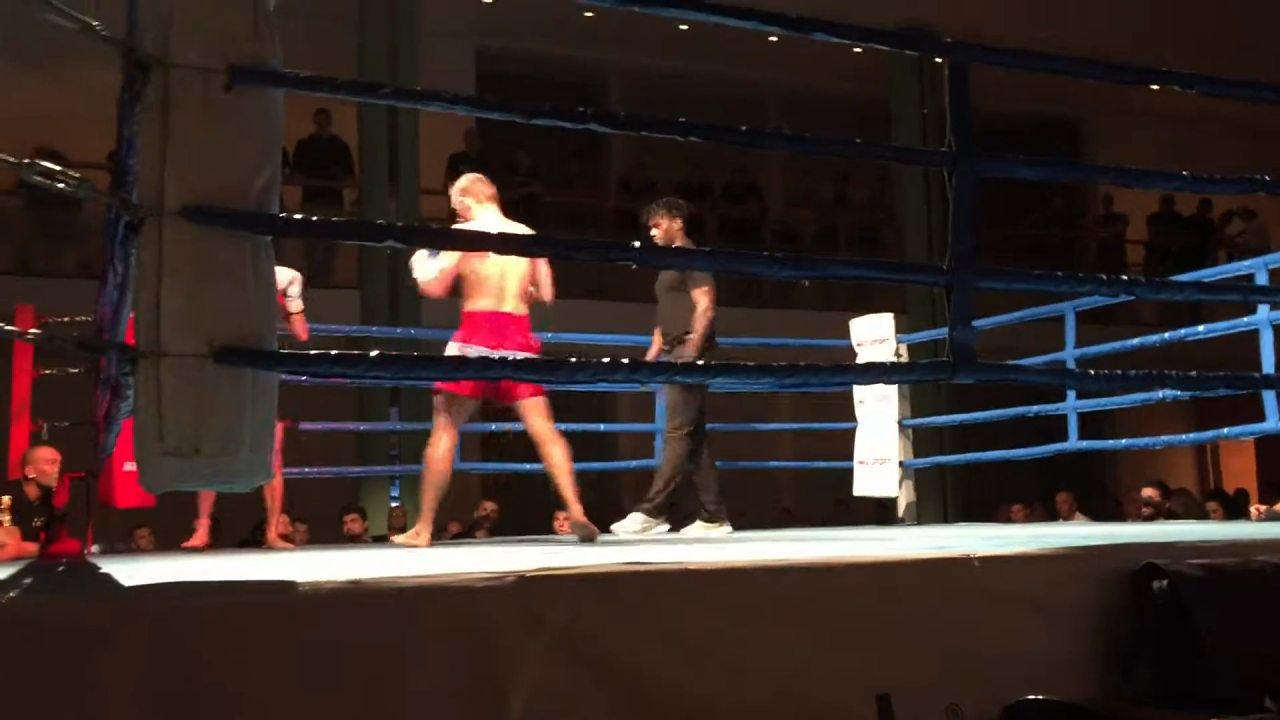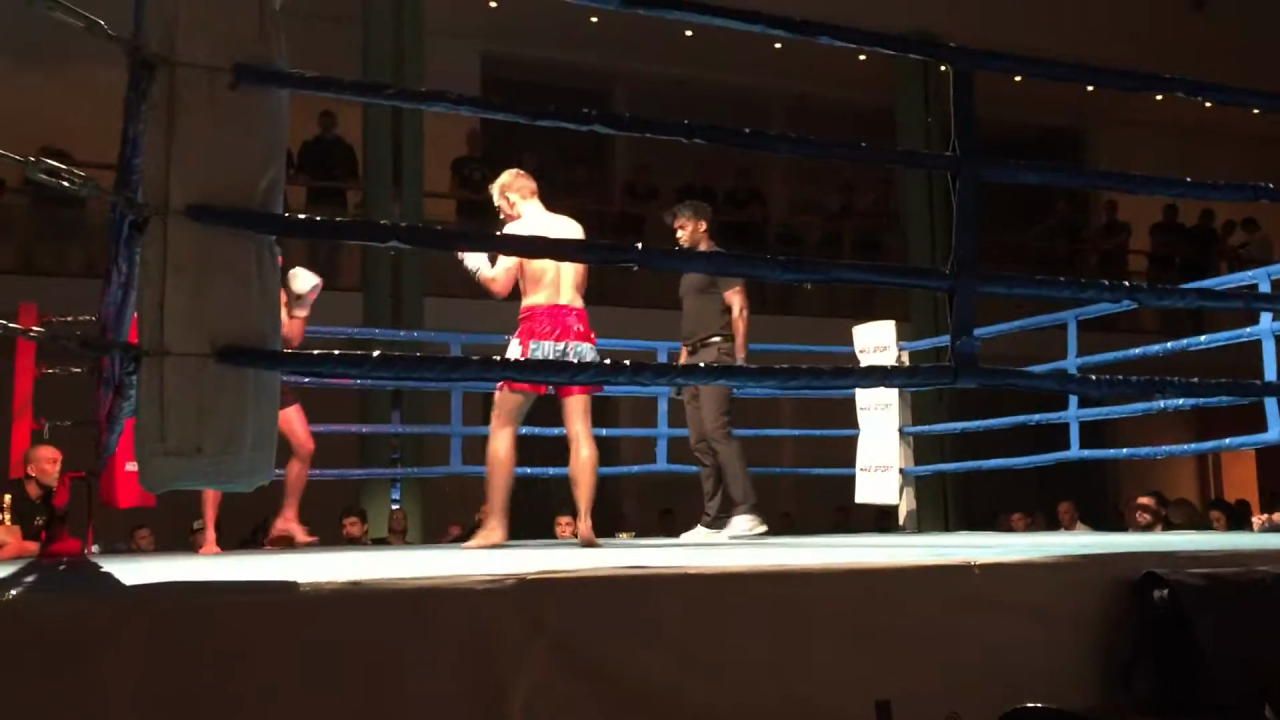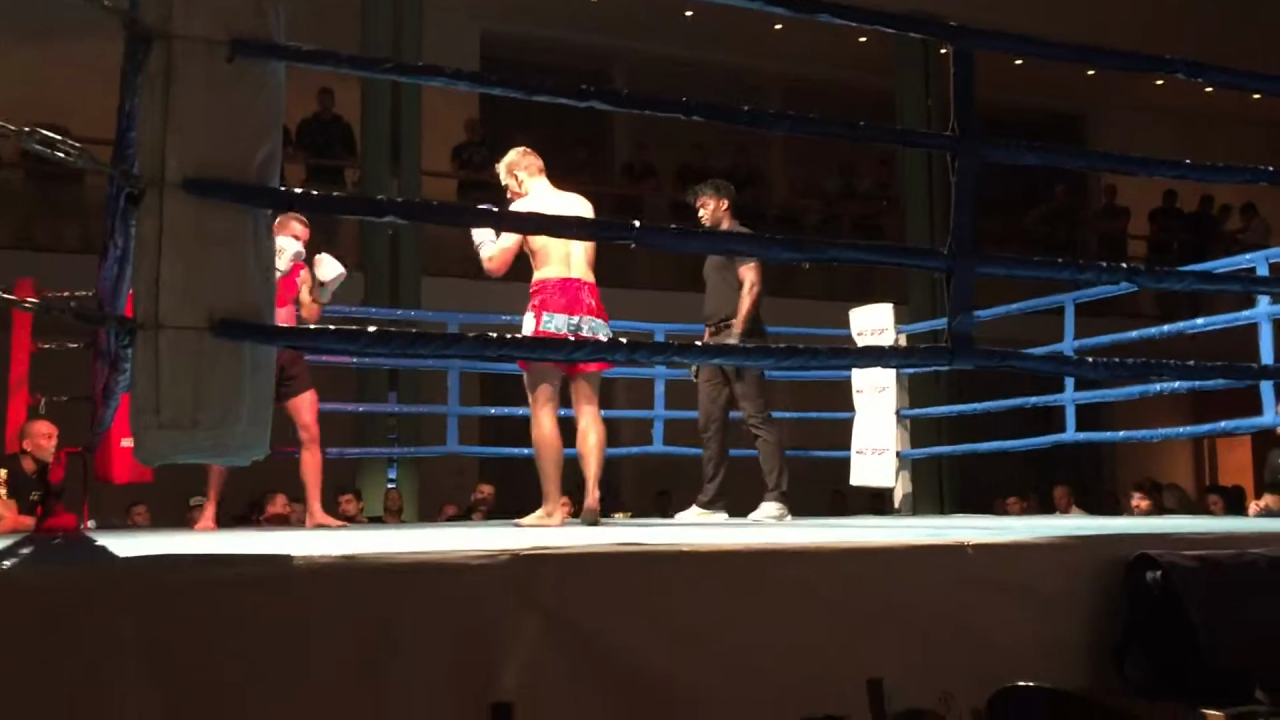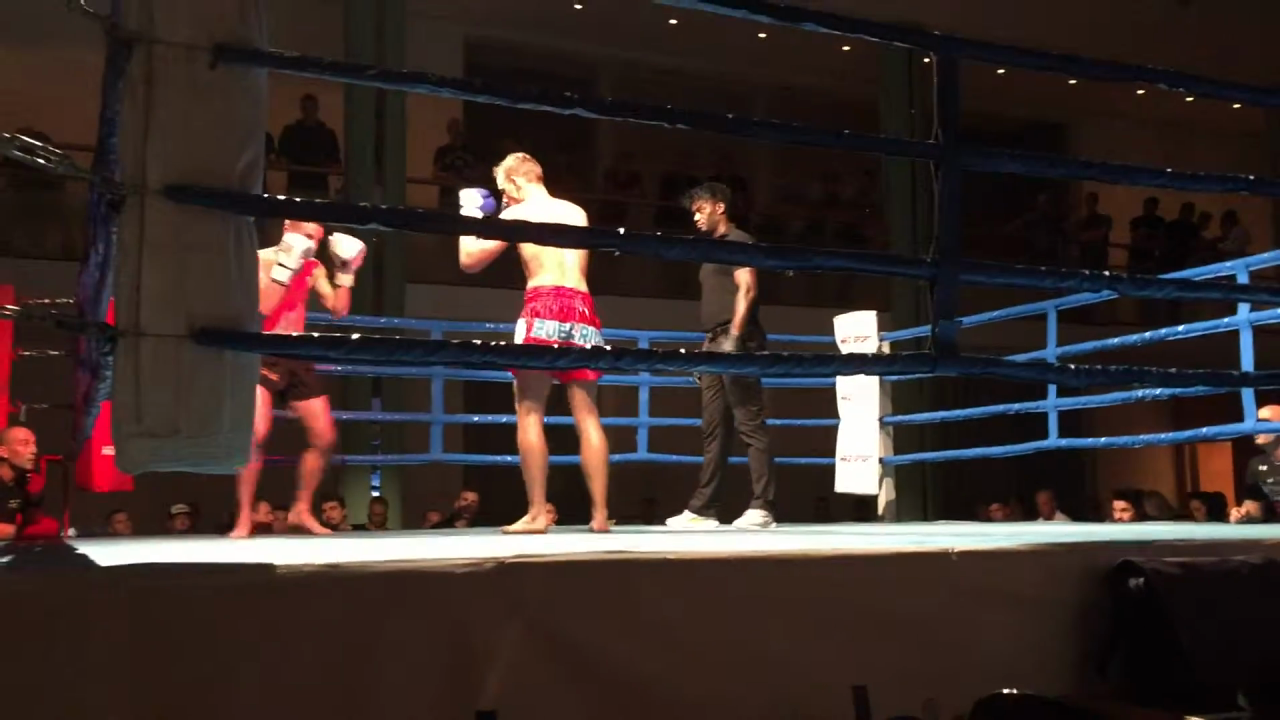
dt=0.3s
person 1, frame 1
left shoulder: (463, 233)
right shoulder: (527, 235)
left elbow: (433, 288)
right elbow: (547, 295)
left wrist: (423, 269)
left hip: (475, 335)
right hip: (517, 335)
left knee: (444, 433)
right knee: (544, 432)
left ankle: (423, 527)
right ankle: (575, 511)
person 1, frame 2
left shoulder: (518, 229)
right shoulder: (574, 227)
left elbow: (500, 286)
left wrist: (475, 261)
left hip: (537, 329)
right hip: (577, 329)
left knee: (502, 427)
right knee: (580, 432)
left ankle: (495, 524)
right ankle: (585, 523)
person 1, frame 3
left shoulder: (525, 207)
right shoulder: (582, 203)
left elbow: (495, 265)
left wrist: (482, 235)
left hip: (551, 303)
right hip: (588, 303)
left knee: (543, 408)
right knee: (587, 409)
left ankle: (552, 507)
right ankle: (592, 492)
person 1, frame 4
left shoulder: (518, 214)
right shoulder: (576, 213)
left elbow: (470, 261)
left wrist: (469, 219)
left hip: (544, 309)
right hip: (582, 313)
left knee: (528, 414)
right knee: (586, 416)
left ankle: (536, 512)
right ankle: (599, 513)
person 2, frame 1
right shoulder: (669, 265)
left elbow: (706, 308)
left wrist: (691, 354)
right wrist: (650, 357)
left hip: (691, 353)
right hip: (677, 355)
left knee: (678, 432)
right knee: (692, 437)
left ankle: (652, 511)
right ankle: (714, 516)
person 2, frame 2
right shoulder: (691, 269)
left elbow: (739, 309)
left wrist: (740, 358)
right wrist: (681, 364)
left hip: (717, 353)
right hip: (695, 361)
left knee: (717, 431)
right knee: (701, 442)
left ankle: (746, 511)
right ankle: (713, 520)
person 2, frame 3
left shoulder: (741, 237)
left elbow: (752, 286)
left wrist: (737, 335)
right wrist: (703, 347)
left hip: (738, 336)
right hip: (716, 340)
left knee: (757, 417)
right knee: (710, 423)
left ankle: (775, 500)
right ankle: (709, 502)
person 2, frame 4
left shoulder: (738, 241)
left elbow: (747, 290)
left wrist: (733, 338)
right wrist: (705, 350)
left hip: (736, 341)
right hip: (715, 344)
left knee: (749, 424)
right knee: (713, 429)
left ankle: (761, 507)
right ankle: (702, 508)
person 3, frame 1
left shoulder: (275, 300)
left elbow: (302, 336)
left wrist: (294, 298)
left knee: (273, 461)
left ankle: (273, 533)
right ankle: (203, 527)
person 3, frame 2
left shoulder: (276, 294)
left elbow: (293, 340)
left wrist: (302, 303)
left knee: (304, 447)
left ankle: (288, 519)
right ankle: (209, 538)
person 3, frame 3
left shoulder: (300, 270)
left elbow: (310, 318)
left wrist: (323, 289)
right wrist: (275, 269)
left hip: (289, 355)
left knee: (310, 433)
left ankle: (315, 512)
right ankle: (209, 511)
person 3, frame 4
left shoulder: (312, 267)
right shoulder: (259, 260)
left elbow: (339, 309)
right elbow: (264, 306)
left wrist: (345, 271)
right wrist: (286, 261)
left hip: (297, 358)
right hip: (261, 356)
left knee: (322, 438)
right knee: (258, 434)
left ankle: (301, 510)
right ankle: (243, 519)
